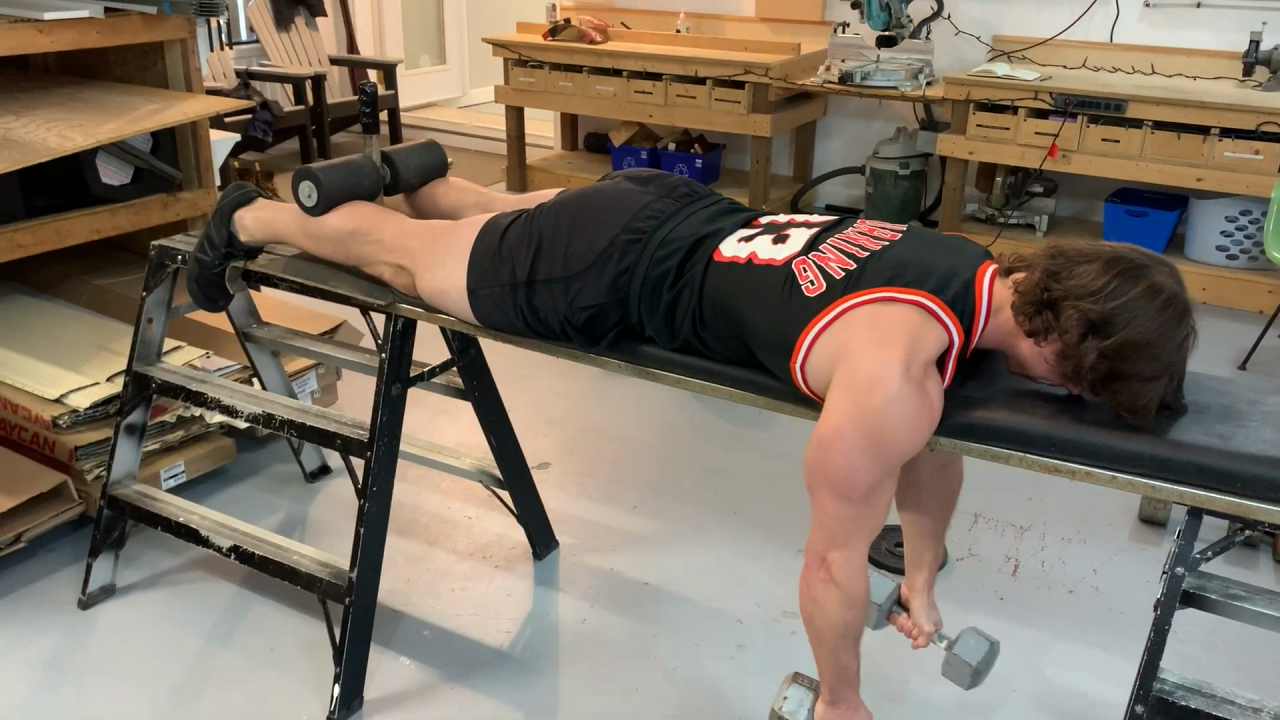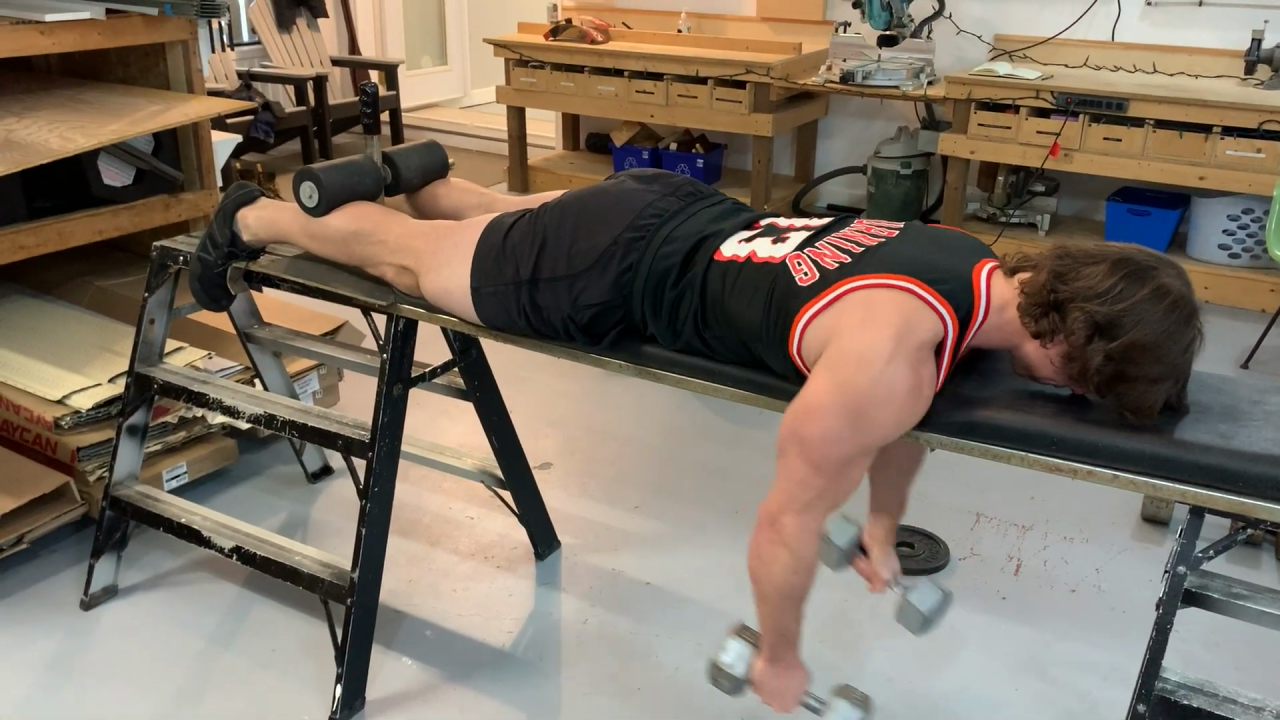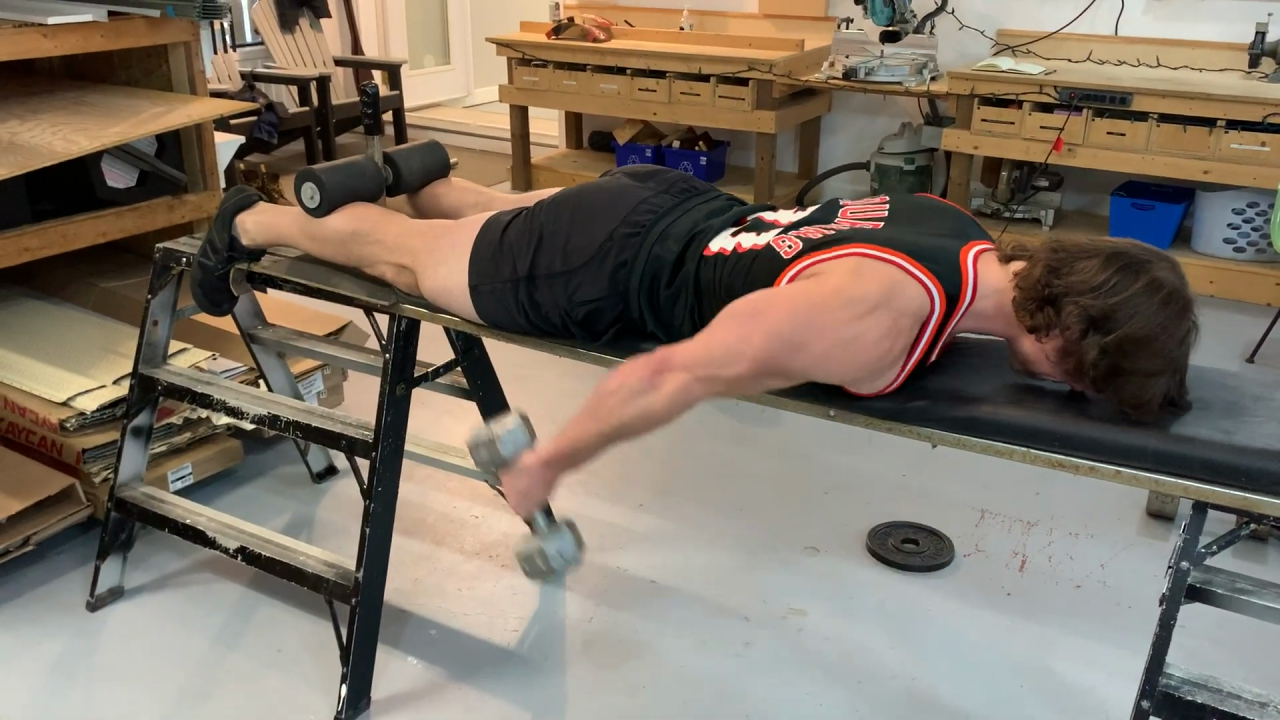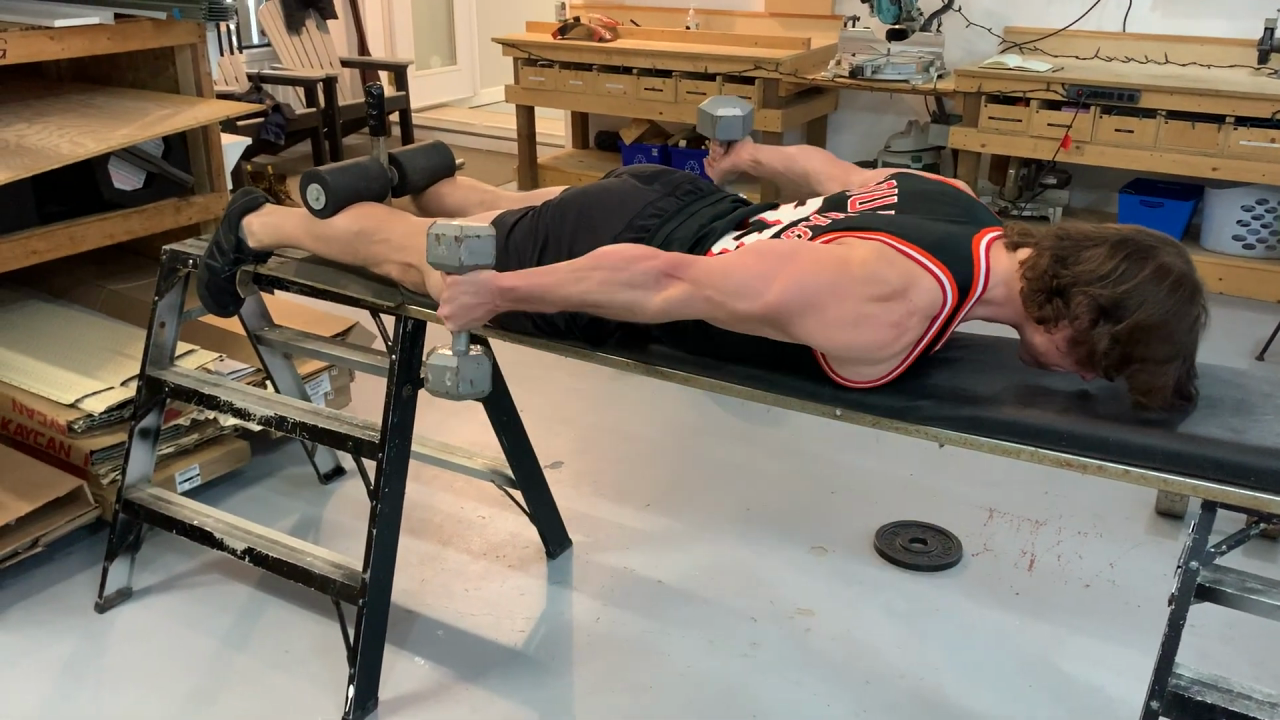
dt=0.4s
person 1, frame 1
left shoulder: (973, 269)
right shoulder: (893, 374)
left elbow: (931, 444)
right elbow: (832, 558)
left wrist: (923, 580)
left hip: (664, 211)
right hip: (606, 275)
left knee: (494, 206)
right knee: (402, 256)
right ankle: (249, 220)
person 1, frame 2
left shoulder: (976, 265)
right shoulder: (887, 355)
right elbow: (787, 521)
left wrist: (883, 531)
left hip: (666, 214)
right hip: (611, 275)
left knee: (492, 208)
right knee: (409, 256)
right ankle: (252, 219)
person 1, frame 3
left shoulder: (959, 234)
right shoulder: (878, 322)
right elbow: (667, 376)
right wrist: (547, 462)
left hip: (663, 209)
right hip: (608, 275)
left knee: (488, 211)
right knee: (408, 261)
right ankle: (254, 223)
person 1, frame 4
left shoulder: (960, 209)
right shoulder: (884, 314)
left elbow: (820, 165)
right elbow: (655, 285)
left wrist: (748, 155)
right wrist: (497, 294)
left hip: (669, 203)
right hip: (628, 243)
left knee: (496, 210)
right knee: (421, 260)
right ankle: (260, 226)
